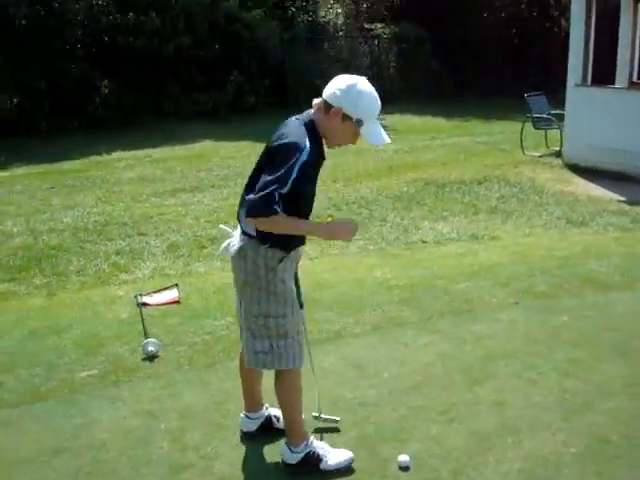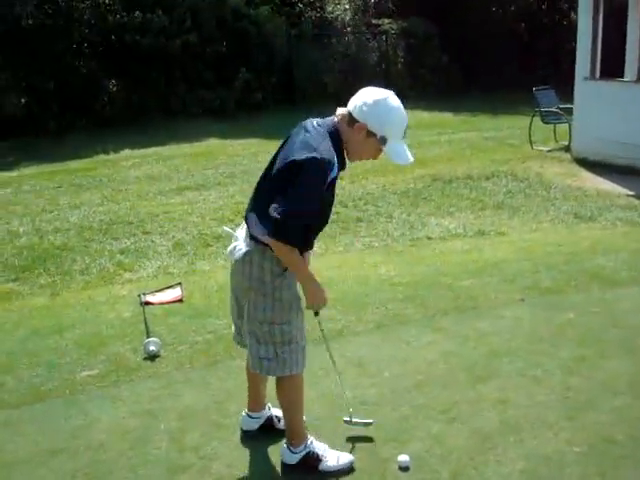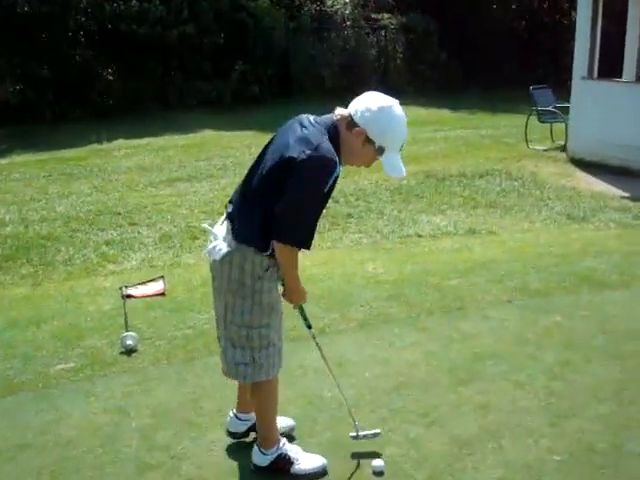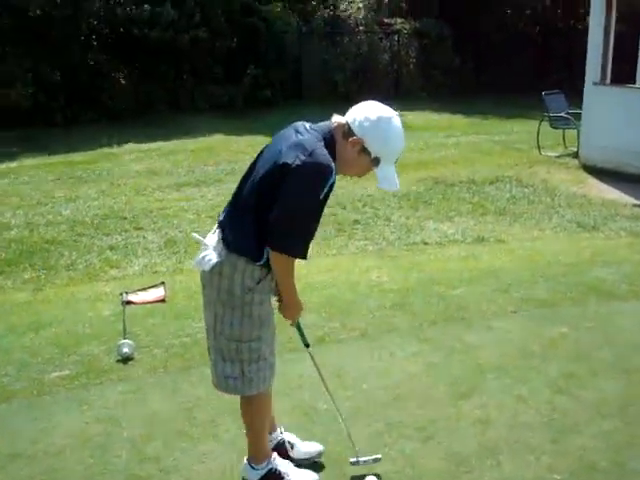
dt=0.2s
person 1, frame 1
left shoulder: (300, 128)
right shoulder: (298, 148)
right elbow: (261, 215)
left wrist: (302, 234)
right wrist: (325, 229)
left hip: (254, 251)
right hip: (263, 256)
left knee: (257, 341)
right knee: (286, 353)
left ankle: (254, 414)
right ankle: (298, 447)
person 1, frame 2
left shoulder: (314, 128)
right shoulder: (322, 163)
right elbow: (283, 238)
right wrist: (312, 287)
left hip: (252, 247)
right hip: (268, 261)
left knee: (263, 344)
right knee: (288, 357)
left ankle: (255, 413)
right ankle: (297, 448)
person 1, frame 3
left shoulder: (307, 124)
right shoulder: (321, 161)
right elbow: (286, 238)
left wrist: (285, 275)
right wrist: (294, 286)
left hip: (236, 240)
right hip: (249, 258)
left knee: (254, 347)
right knee: (263, 358)
left ankle: (244, 416)
person 1, frame 4
left shoulder: (304, 133)
right shoulder: (317, 167)
right elbow: (282, 247)
left wrist: (282, 289)
right wrist: (290, 298)
left hip: (233, 252)
right hip: (241, 269)
left knee: (260, 363)
right knee: (254, 372)
left ankle: (272, 437)
